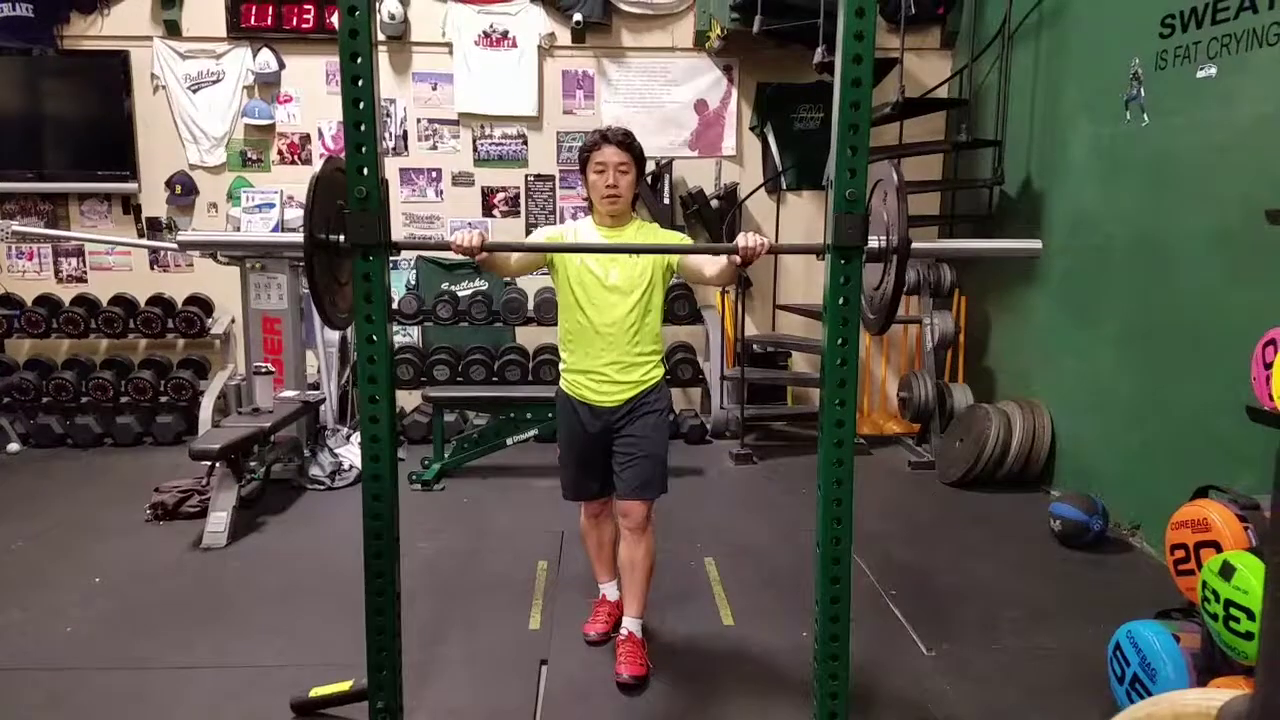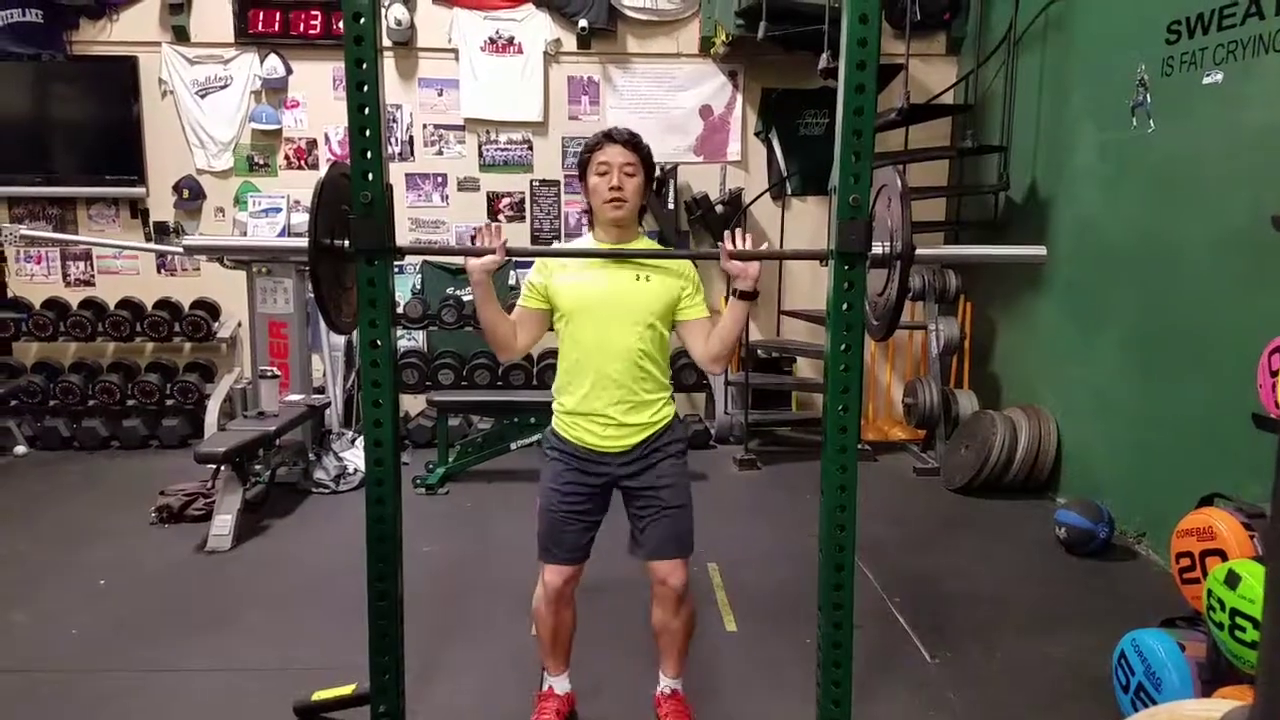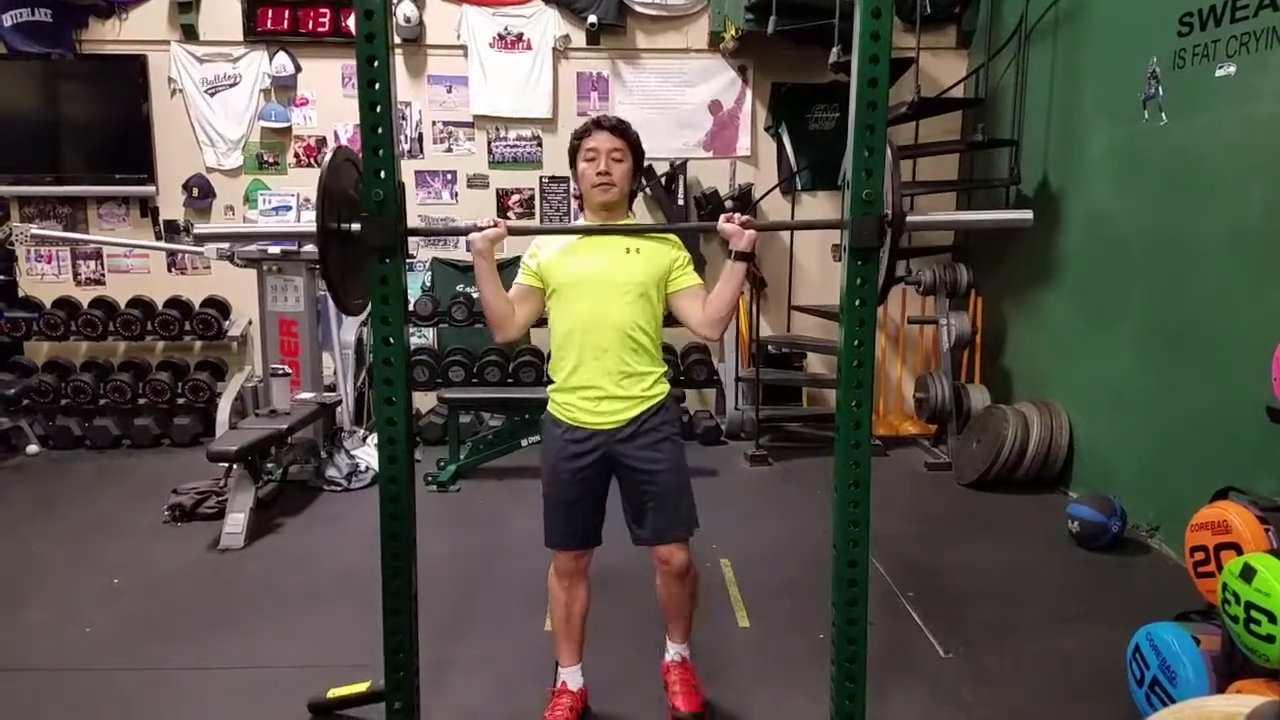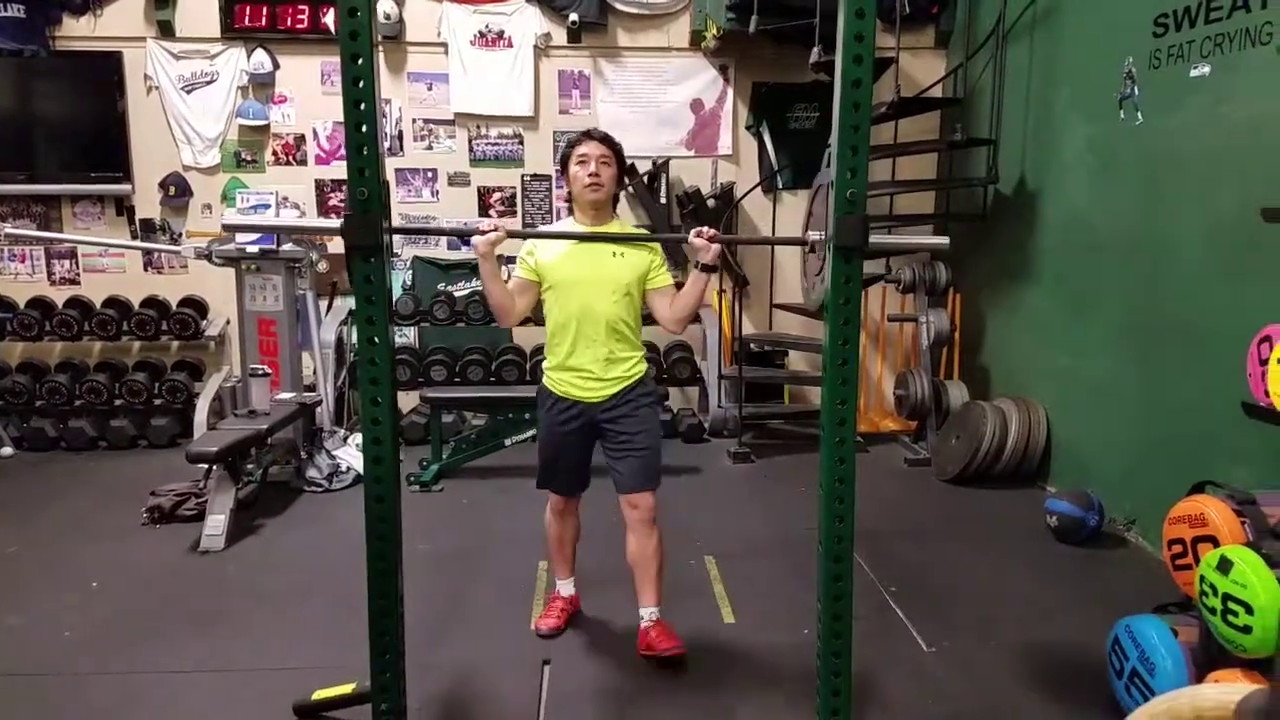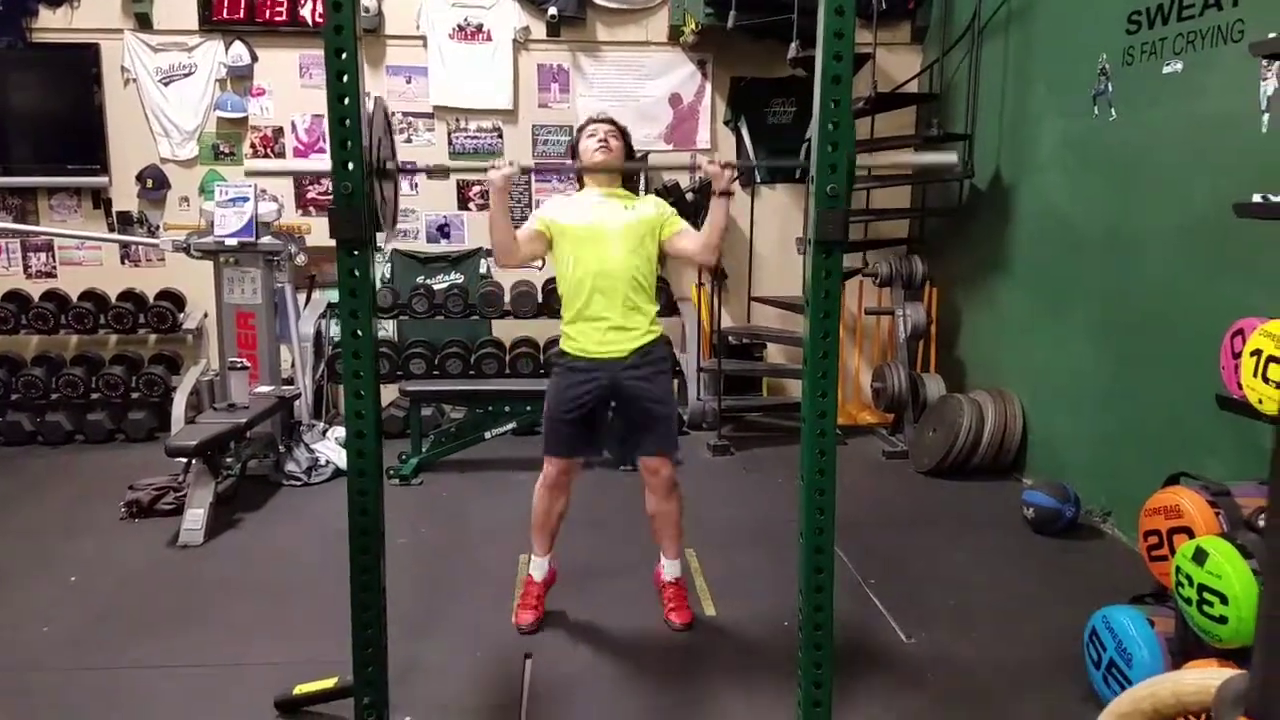
dt=1s
person 1, frame 1
left shoulder: (660, 240)
right shoulder: (560, 237)
left elbow: (714, 273)
right elbow: (507, 264)
left wrist: (741, 258)
right wrist: (479, 253)
left hip: (641, 398)
right hip: (579, 398)
left knee: (635, 514)
right knee: (594, 508)
left ankle: (633, 630)
right ankle: (608, 596)
person 1, frame 2
left shoulder: (675, 268)
right shoulder: (554, 265)
left elbow: (714, 358)
right elbow: (508, 347)
left wrist: (743, 291)
right wrist: (481, 283)
left hip: (654, 444)
right hip: (574, 445)
left knee: (673, 580)
right knee: (555, 582)
person 1, frame 3
left shoulder: (665, 246)
right shoulder: (548, 247)
left elbow: (709, 325)
right elbow: (506, 327)
left wrist: (738, 255)
right wrist: (483, 257)
left hip: (647, 420)
right hip: (570, 424)
left knee: (674, 556)
right knee: (569, 561)
left ankle: (678, 655)
person 1, frame 4
left shoulder: (643, 246)
right shoulder: (541, 244)
left elbow: (675, 320)
right elbow: (507, 315)
left wrist: (704, 266)
right wrist: (486, 259)
left hip: (628, 393)
right hip: (563, 395)
left knee: (641, 508)
right knee: (561, 502)
left ankle: (651, 619)
right ankle: (565, 592)
person 1, frame 5
left shoulder: (650, 208)
right shoulder: (557, 210)
left elbow: (705, 252)
right elbow: (509, 254)
left wrist: (722, 193)
right wrist: (498, 193)
left hip: (642, 355)
right hip: (578, 359)
left knee: (661, 471)
right knee: (556, 471)
left ankle: (669, 577)
right ankle: (538, 575)
